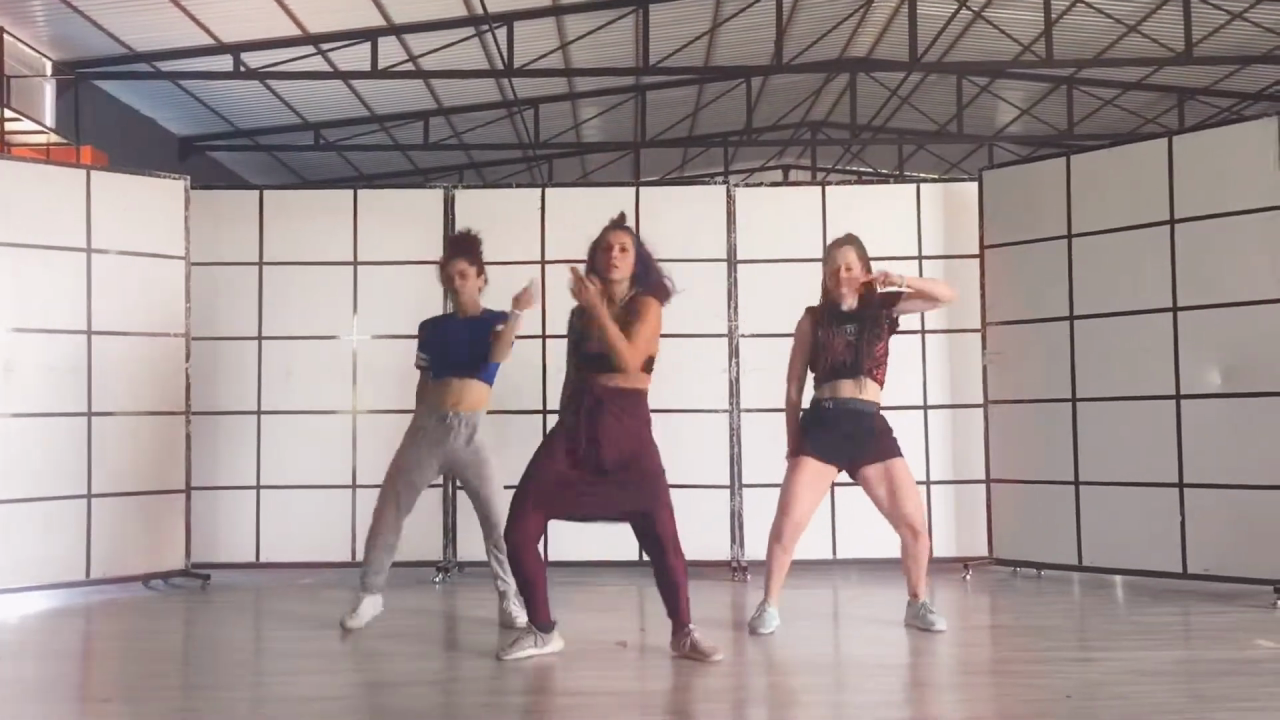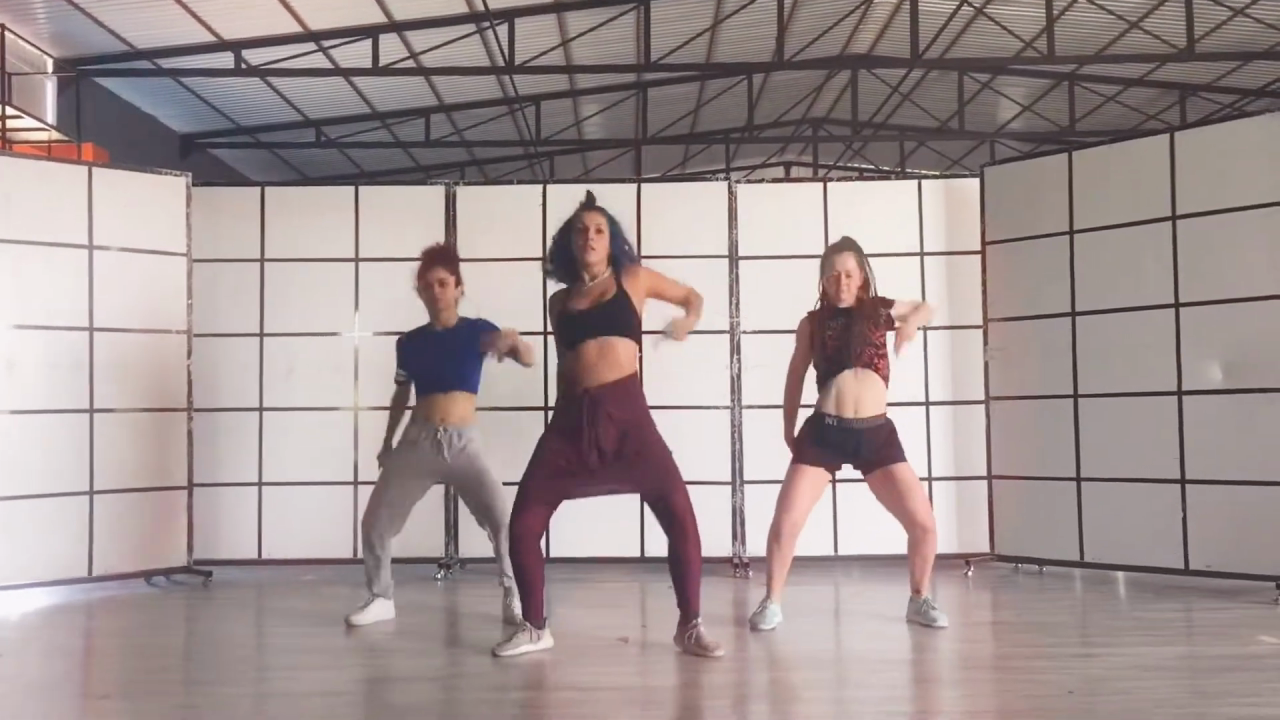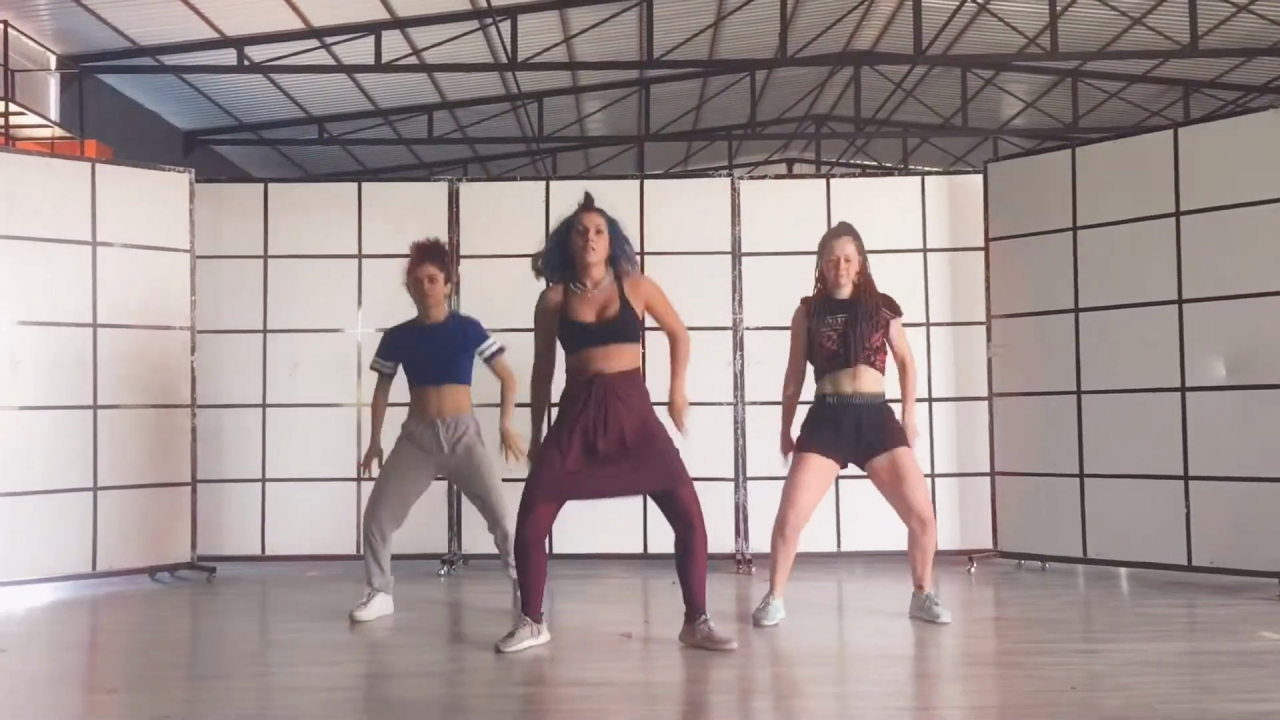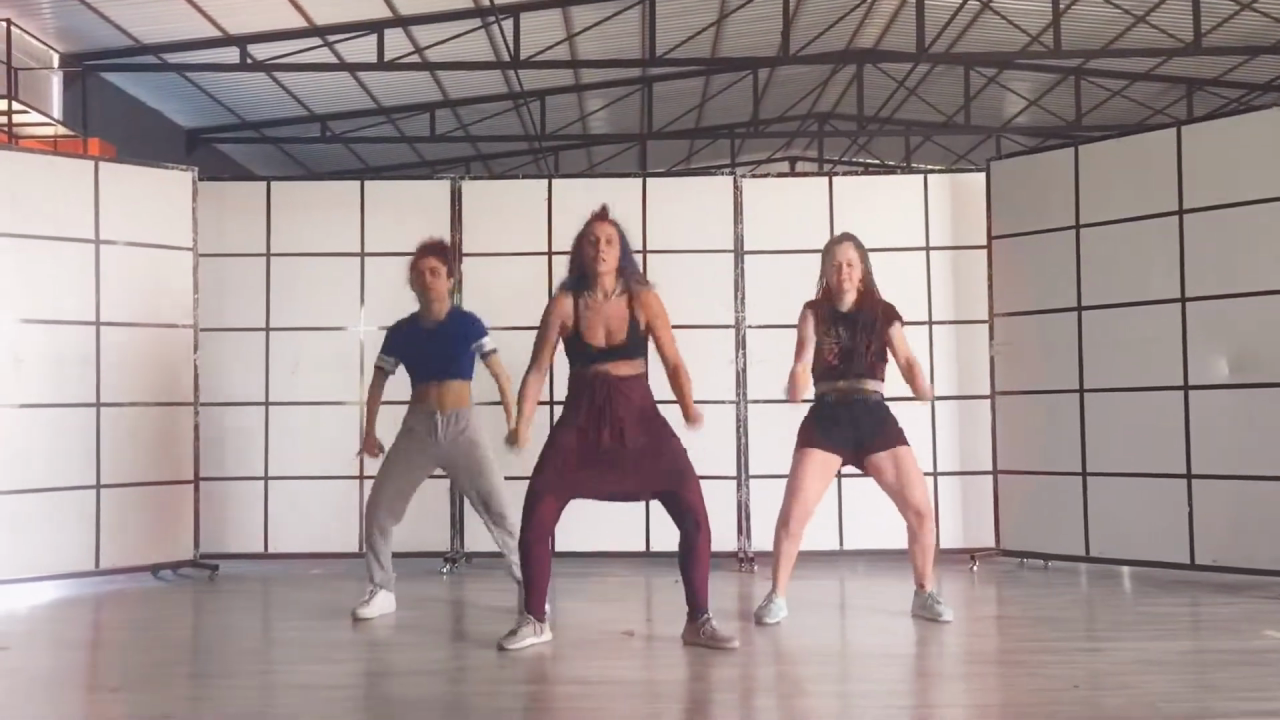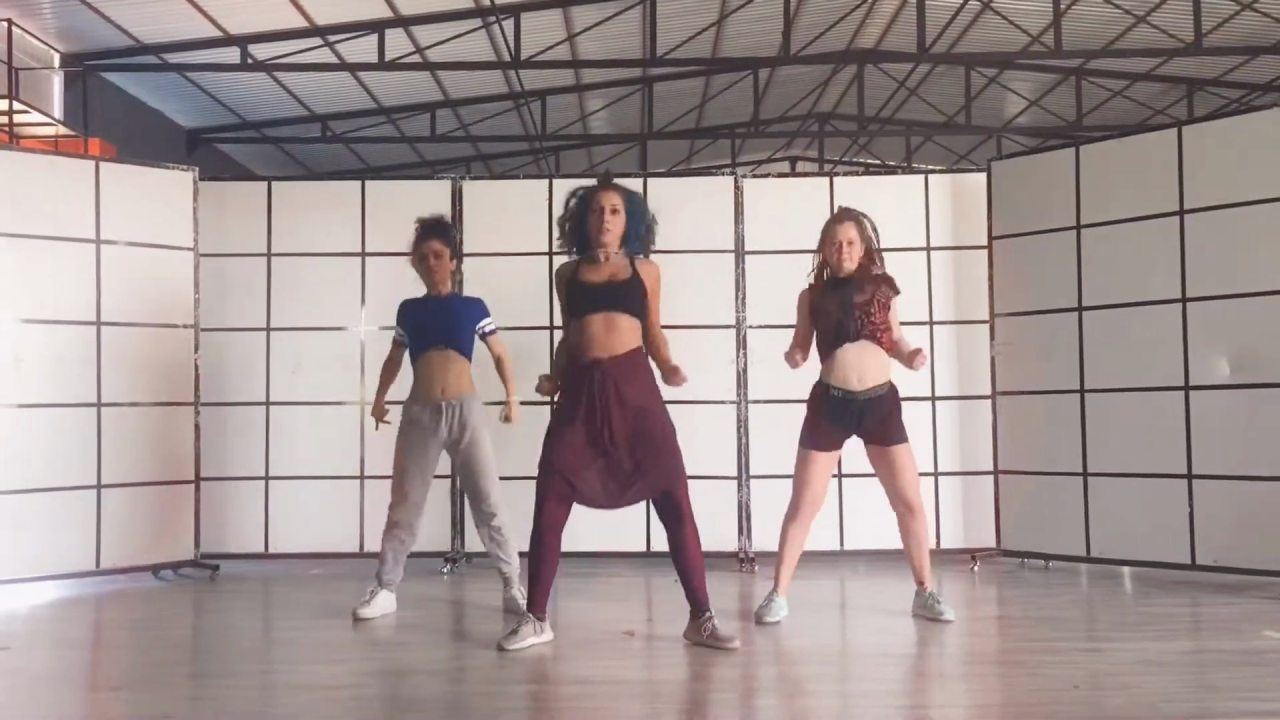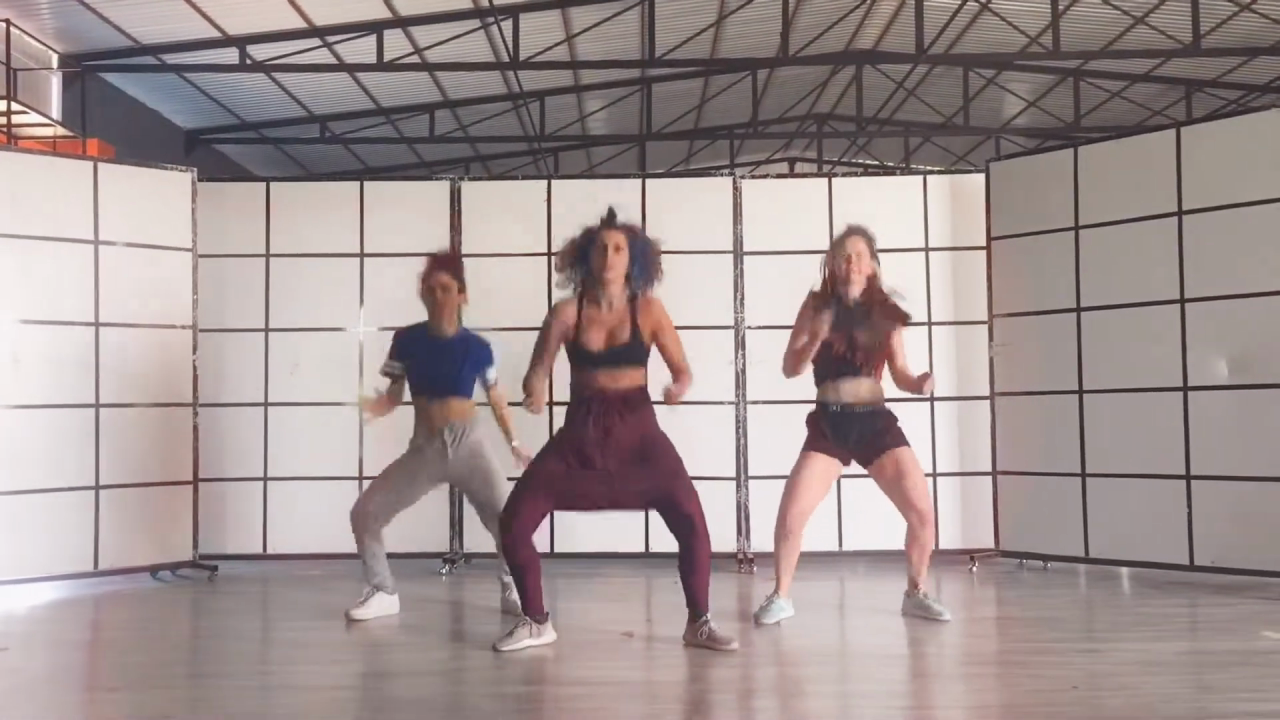
dt=0.2s
person 1, frame 1
left shoulder: (646, 306)
right shoulder: (578, 314)
left elbow: (627, 361)
left wrist: (597, 307)
left hip: (627, 428)
right hip: (575, 426)
left knee: (662, 540)
right knee: (518, 532)
left ankle: (684, 632)
right ankle: (543, 630)
person 1, frame 2
left shoulder: (633, 277)
right shoulder: (559, 300)
left elbow: (692, 297)
left wrist: (686, 319)
left hip: (627, 417)
right hip: (570, 420)
left knee: (682, 523)
right knee: (522, 527)
left ankle: (690, 625)
right ankle: (534, 626)
person 1, frame 3
left shoulder: (635, 285)
right shoulder: (553, 298)
left elbow: (677, 332)
right elbow: (542, 368)
left wrist: (677, 388)
right wrist: (537, 434)
left hip: (634, 413)
right hip: (577, 415)
left knee: (689, 517)
right knee: (529, 524)
left ankle: (696, 621)
right ankle: (532, 621)
person 1, frame 4
left shoulder: (643, 300)
right shoulder: (564, 305)
left elbow: (674, 362)
right elbow: (538, 370)
left wrist: (688, 404)
right wrist: (521, 423)
left hip: (639, 416)
right hip: (581, 418)
left knee: (694, 517)
right knee: (535, 521)
left ankle: (698, 621)
right ankle: (535, 620)
person 1, frame 5
left shoulder: (645, 270)
right shoulder: (568, 273)
left wrist: (669, 366)
right wrist: (553, 376)
left hip: (635, 392)
right hip: (580, 395)
left knee: (677, 509)
right knee: (548, 514)
left ankle: (701, 618)
right ankle: (536, 619)
person 1, frame 6
left shoulder: (648, 308)
right shoulder: (567, 311)
left elbow: (681, 367)
right elbow: (538, 370)
left wrist: (678, 387)
right wrist: (534, 390)
left hip: (636, 427)
right hip: (580, 430)
left knee: (691, 522)
right knee: (514, 523)
left ankle: (699, 622)
right ankle: (536, 621)
person 2, frame 1
left shoulder: (883, 308)
right shoulder: (814, 319)
left elbow: (945, 295)
right elbow: (795, 384)
left wrist: (901, 281)
right wrist: (792, 441)
left hip: (870, 427)
right hip: (823, 425)
left knee: (914, 524)
right knee: (788, 522)
left ankle: (918, 603)
right ankle: (769, 606)
person 2, frame 2
left shoulder: (879, 310)
right shoulder: (812, 323)
left elbow: (924, 308)
right elbow: (794, 379)
left wrist: (910, 323)
right wrist: (789, 433)
left hip: (877, 434)
right hip: (825, 433)
left knee: (923, 523)
right knee: (785, 523)
left ankle: (920, 600)
right ankle: (771, 602)
person 2, frame 3
left shoulder: (881, 305)
right shoulder: (808, 310)
left elbow: (903, 357)
right elbow: (794, 374)
left wrist: (909, 414)
right wrist: (785, 430)
left hip: (877, 419)
right hip: (827, 420)
left knee: (921, 513)
right knee: (790, 516)
left ankle: (923, 595)
right ankle: (774, 597)
person 2, frame 4
left shoulder: (883, 313)
right shoulder: (814, 313)
left elbow: (907, 361)
right elbow: (802, 366)
left wrist: (921, 386)
right wrist: (796, 383)
left hip: (874, 417)
right hip: (826, 418)
left knee: (920, 509)
right knee: (794, 511)
left ankle: (925, 594)
right ankle: (777, 596)
person 2, frame 5
left shoulder: (882, 285)
right shoulder: (813, 293)
left elbow: (893, 342)
right elbow: (799, 350)
left wrist: (913, 355)
right wrist: (793, 355)
left hip: (880, 402)
right hip: (830, 403)
left knee: (911, 502)
right knee: (803, 505)
left ankle: (925, 592)
right ankle: (778, 594)
person 2, frame 6
left shoulder: (886, 311)
right shoulder: (817, 305)
left elbow: (899, 372)
right elbow: (791, 366)
left wrist: (918, 382)
right wrist: (812, 340)
left hip: (877, 420)
right hip: (830, 423)
left knee: (921, 510)
right knee: (791, 514)
left ankle: (916, 593)
right ankle: (781, 596)
person 3, frame 1
left shoulder: (496, 321)
right shoulder: (432, 328)
left elbow: (497, 356)
left wrist: (516, 312)
left hip: (470, 434)
right hip: (427, 427)
left knee: (497, 519)
right knee: (388, 512)
left ankle: (510, 600)
right ankle: (370, 594)
person 3, frame 2
left shoulder: (478, 331)
right shoulder: (410, 342)
left elbow: (528, 359)
left wrist: (511, 341)
right wrist: (388, 442)
left hip: (463, 444)
right hip: (416, 442)
left knee: (503, 520)
right knee: (376, 522)
left ankle: (514, 597)
right ankle: (380, 598)
person 3, frame 3
left shoulder: (467, 329)
right shoulder: (398, 337)
left elbow: (506, 375)
right elbow: (382, 387)
left wrist: (507, 424)
right wrist: (374, 441)
left hip: (462, 434)
right hip: (416, 437)
left knee: (502, 516)
right knee: (377, 516)
right ankle: (380, 592)
person 3, frame 4
left shoulder: (468, 323)
right shoulder: (401, 331)
left elbow: (500, 373)
right elbow: (378, 380)
left wrist: (514, 422)
right wrist: (369, 430)
left hip: (461, 428)
right hip: (416, 430)
left knee: (500, 510)
right knee: (378, 510)
right ankle: (382, 590)
person 3, frame 5
left shoulder: (472, 307)
right shoulder: (410, 309)
left elbow: (499, 354)
right elbow: (395, 356)
left wrist: (512, 396)
right wrist: (379, 397)
left hip: (464, 412)
right hip: (419, 416)
left knee: (487, 506)
right knee: (405, 506)
left ankle: (513, 586)
right ankle: (385, 590)
person 3, frame 6
left shoulder: (476, 347)
right shoulder: (406, 340)
left elbow: (496, 398)
right elbow: (394, 396)
left wrist: (513, 443)
right wrist: (378, 405)
left hip: (467, 443)
right hip: (423, 448)
right knee: (364, 514)
left ankle: (513, 591)
right ankle: (383, 592)
